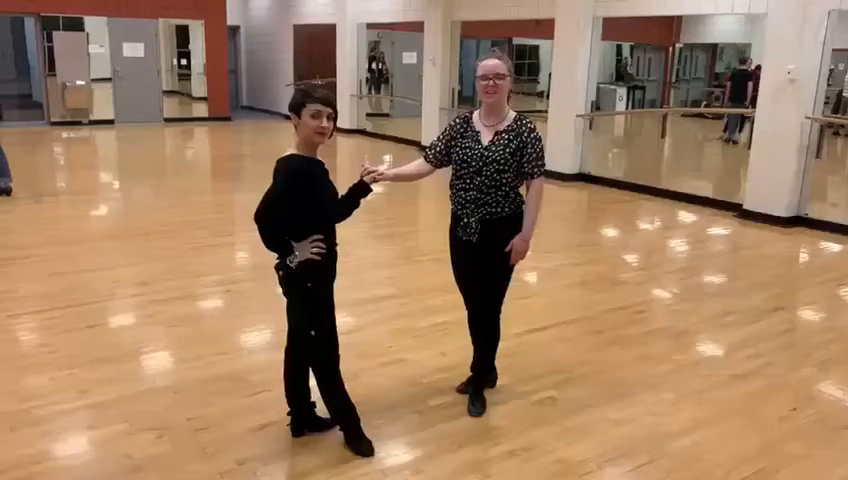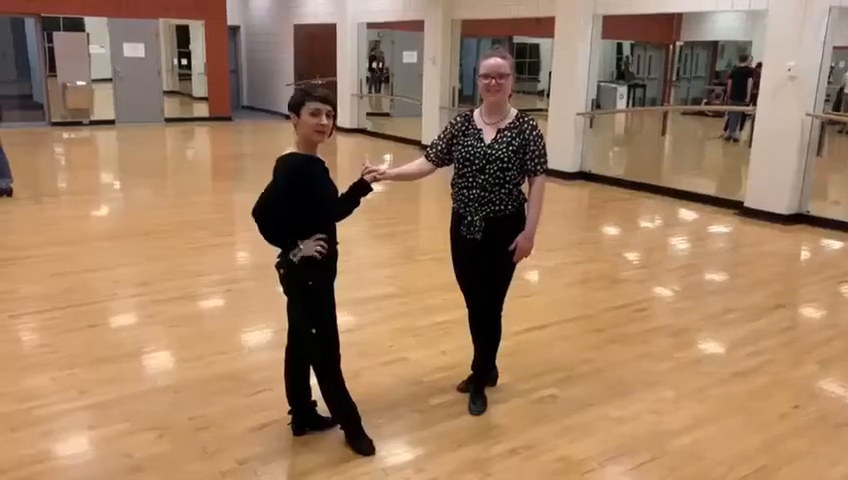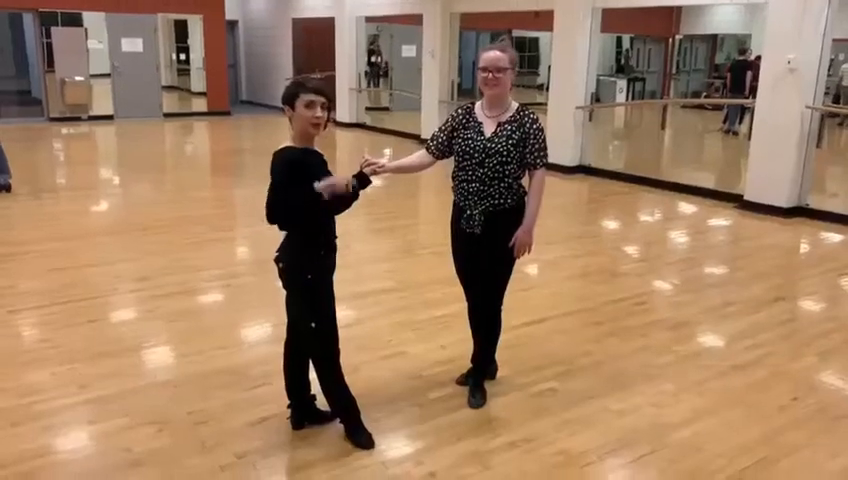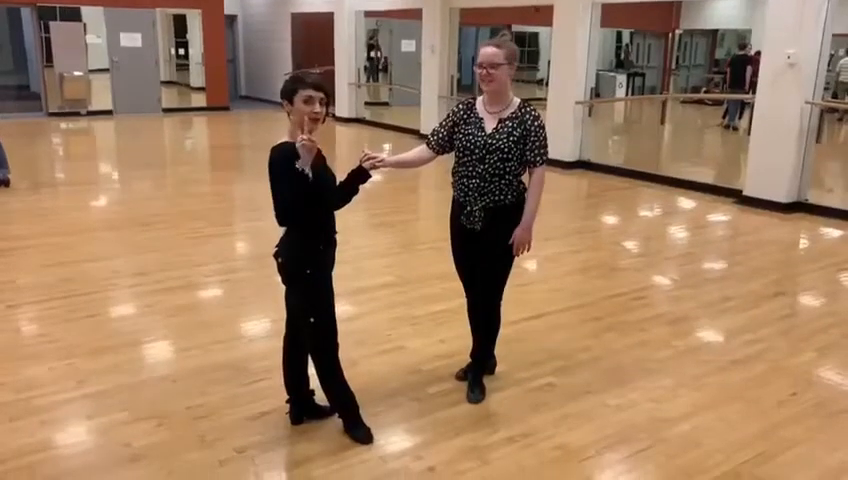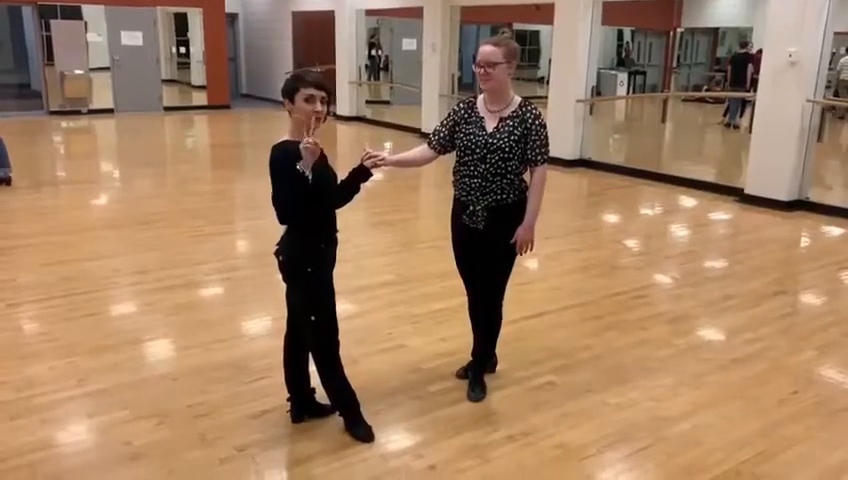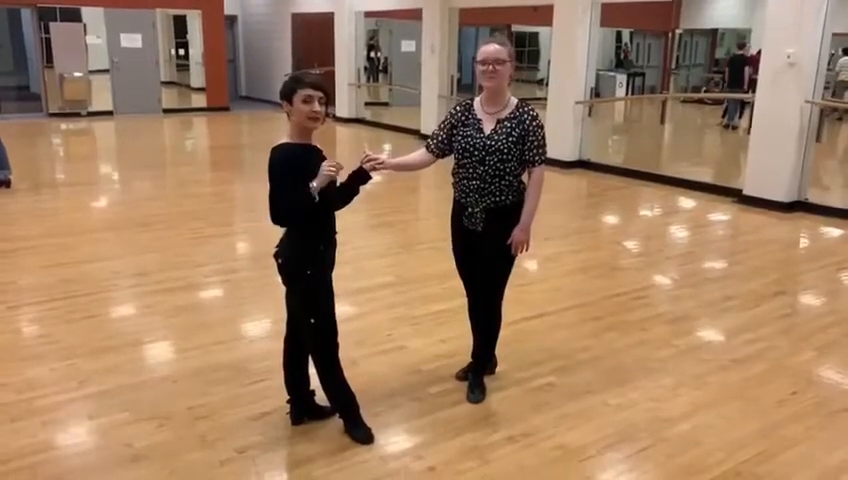
dt=0.4s
person 1, frame 1
left shoulder: (314, 167)
right shoulder: (292, 169)
left elbow: (331, 214)
right elbow: (265, 217)
left wrist: (361, 187)
right wrist: (290, 252)
left hip: (316, 270)
right hip: (304, 273)
left knee: (302, 345)
right knee: (323, 350)
left ankle: (302, 416)
right ankle: (350, 425)
person 1, frame 2
left shoulder: (314, 165)
right shoulder: (292, 167)
left elbow: (331, 212)
right elbow: (263, 213)
left wrist: (362, 186)
right wrist: (294, 247)
left hip: (316, 268)
right hip: (304, 270)
left knee: (303, 342)
right knee: (324, 348)
left ankle: (302, 415)
right ankle: (350, 423)
person 1, frame 3
left shoulder: (314, 158)
right shoulder: (288, 160)
left elbow: (330, 207)
right elbow: (276, 214)
left wrist: (360, 179)
right wrist: (321, 189)
left hip: (316, 258)
right hip: (302, 261)
left knee: (301, 336)
right knee: (323, 342)
left ankle: (302, 409)
right ankle: (350, 417)
person 1, frame 4
left shoulder: (313, 153)
right shoulder: (283, 156)
left elbow: (330, 200)
right elbow: (285, 214)
left wrist: (360, 173)
right wrist: (304, 166)
left hip: (316, 253)
right hip: (301, 257)
left knee: (300, 332)
right knee: (322, 337)
left ankle: (301, 404)
right ankle: (348, 412)
person 1, frame 5
left shoulder: (314, 152)
right shoulder: (284, 154)
left elbow: (332, 199)
right elbow: (285, 211)
left wrist: (362, 171)
right wrist: (305, 167)
left hip: (317, 251)
right hip: (302, 255)
left knee: (301, 330)
right knee: (323, 335)
left ankle: (302, 402)
right ankle: (349, 410)
person 1, frame 6
left shoulder: (314, 152)
right shoulder: (284, 156)
left elbow: (332, 202)
right elbow: (280, 215)
left wrist: (361, 174)
right wrist: (316, 184)
left hip: (316, 254)
right hip: (301, 257)
left knee: (300, 332)
right knee: (322, 337)
left ankle: (301, 405)
right ankle: (349, 412)
person 2, frame 1
left shoulder: (523, 131)
right shoulder: (460, 125)
left elbow: (535, 183)
right elbow: (428, 163)
left wrist: (525, 233)
right wrist: (389, 174)
left hip: (500, 231)
right hip: (462, 229)
left knee: (488, 307)
right knee: (472, 305)
left ankle: (478, 381)
right ankle: (486, 370)
person 2, frame 2
left shoulder: (525, 128)
right shoulder: (461, 124)
left elbow: (537, 181)
right elbow: (429, 162)
left wrist: (529, 231)
right wrist: (390, 173)
left hip: (503, 229)
right hip: (464, 227)
left knee: (489, 305)
right knee: (473, 303)
left ankle: (479, 379)
right ankle: (487, 369)
person 2, frame 3
left shoulder: (526, 122)
right shoulder: (462, 116)
left elbow: (537, 175)
right elbow: (429, 155)
left wrist: (528, 225)
right wrist: (389, 166)
left hip: (503, 223)
right hip: (464, 220)
left knee: (489, 299)
right knee: (473, 298)
left ankle: (478, 373)
right ankle: (487, 362)
person 2, frame 4
left shoulder: (528, 118)
right shoulder: (463, 112)
left elbow: (537, 172)
right elbow: (430, 150)
left wrist: (527, 223)
right wrist: (389, 160)
left hip: (502, 220)
right hip: (464, 216)
left knee: (488, 295)
right knee: (472, 293)
left ankle: (477, 368)
right ankle: (485, 358)
person 2, frame 5
left shoulder: (529, 117)
right shoulder: (463, 110)
left elbow: (538, 171)
right elbow: (431, 149)
left wrist: (529, 222)
right wrist: (390, 159)
left hip: (504, 218)
right hip: (465, 214)
left knee: (489, 294)
right knee: (473, 291)
left ankle: (479, 367)
right ankle: (486, 356)
person 2, frame 6
left shoulder: (526, 118)
right shoulder: (461, 113)
left elbow: (536, 172)
right elbow: (429, 153)
left wrist: (525, 224)
right wrist: (390, 163)
left hip: (502, 220)
right hip: (465, 216)
left knee: (489, 295)
right knee: (473, 293)
left ankle: (478, 368)
right ankle: (486, 357)
